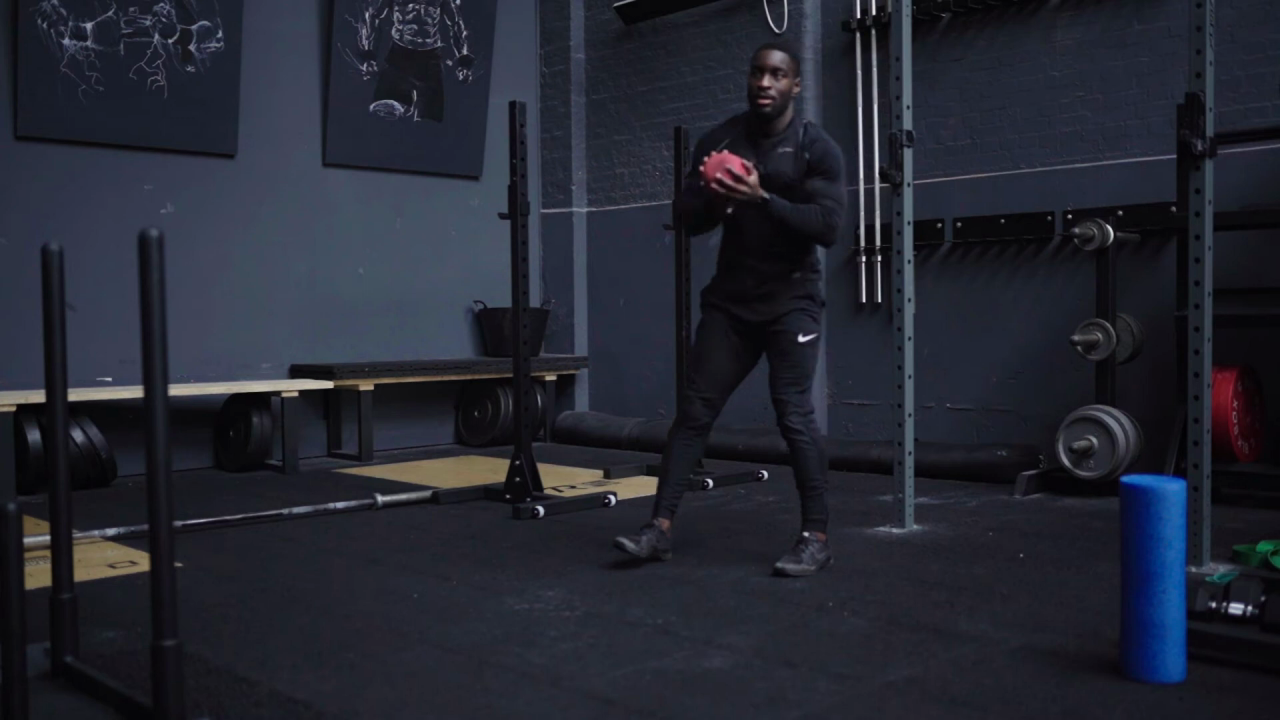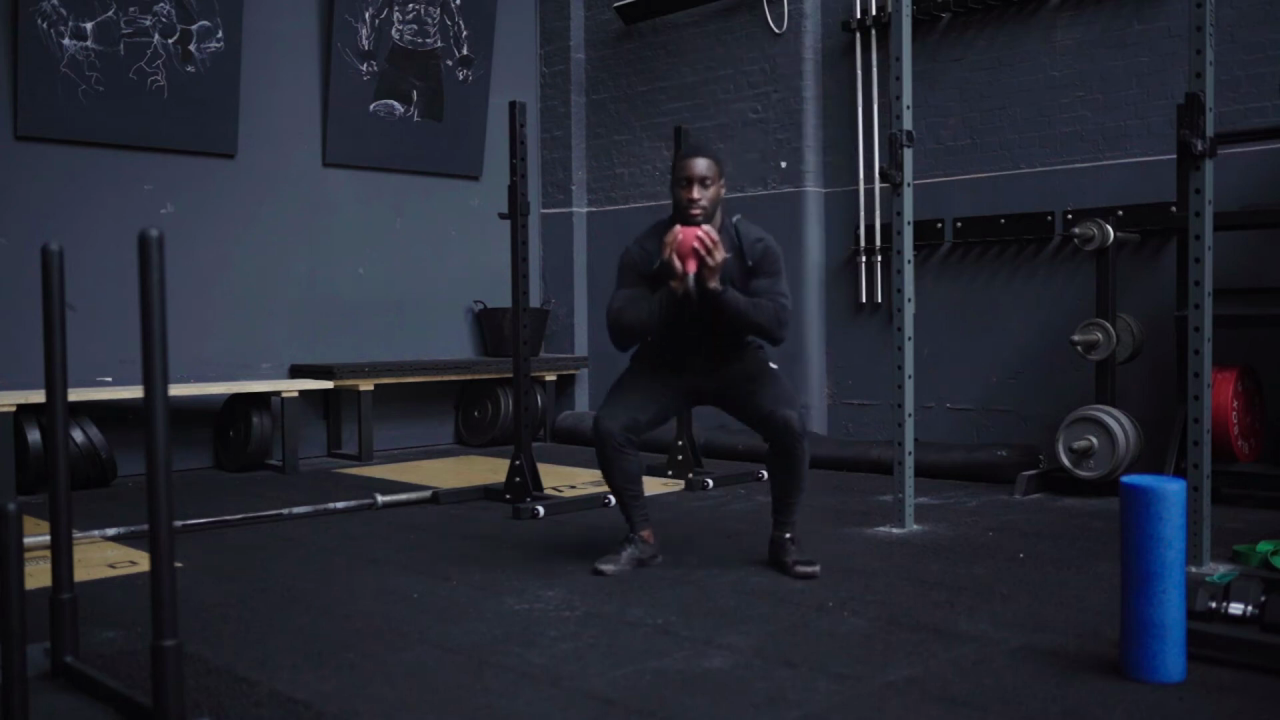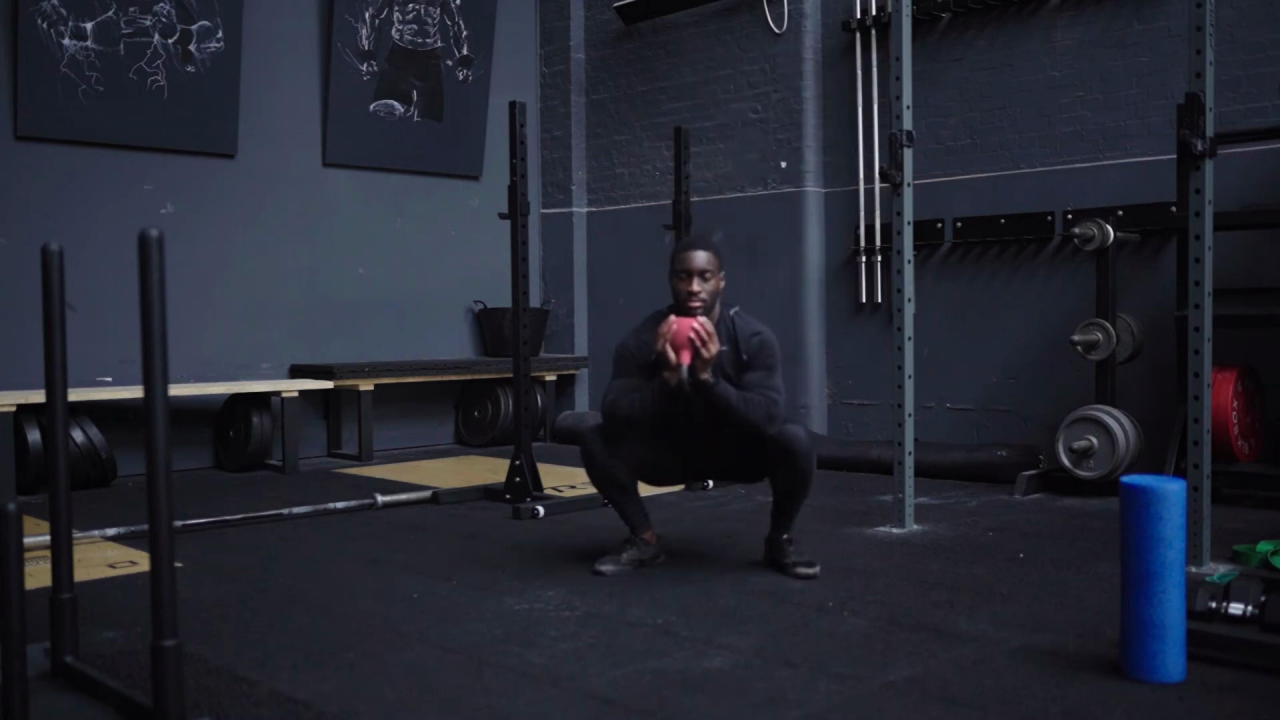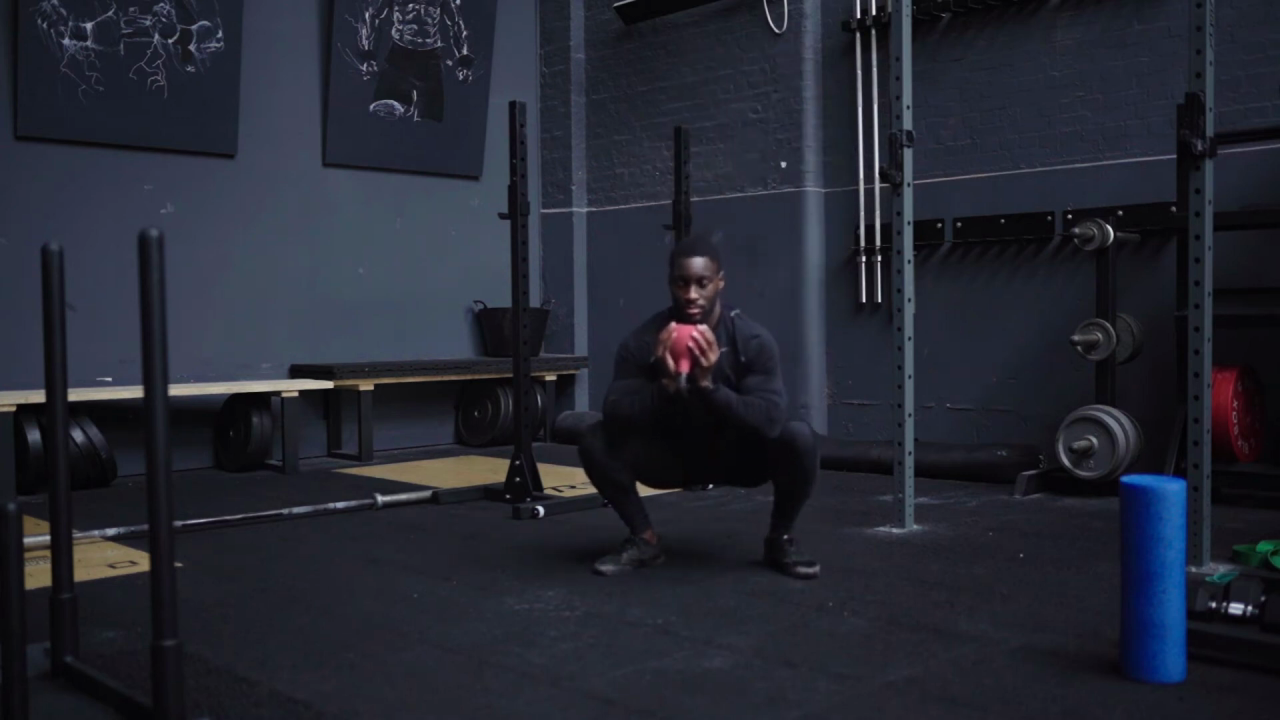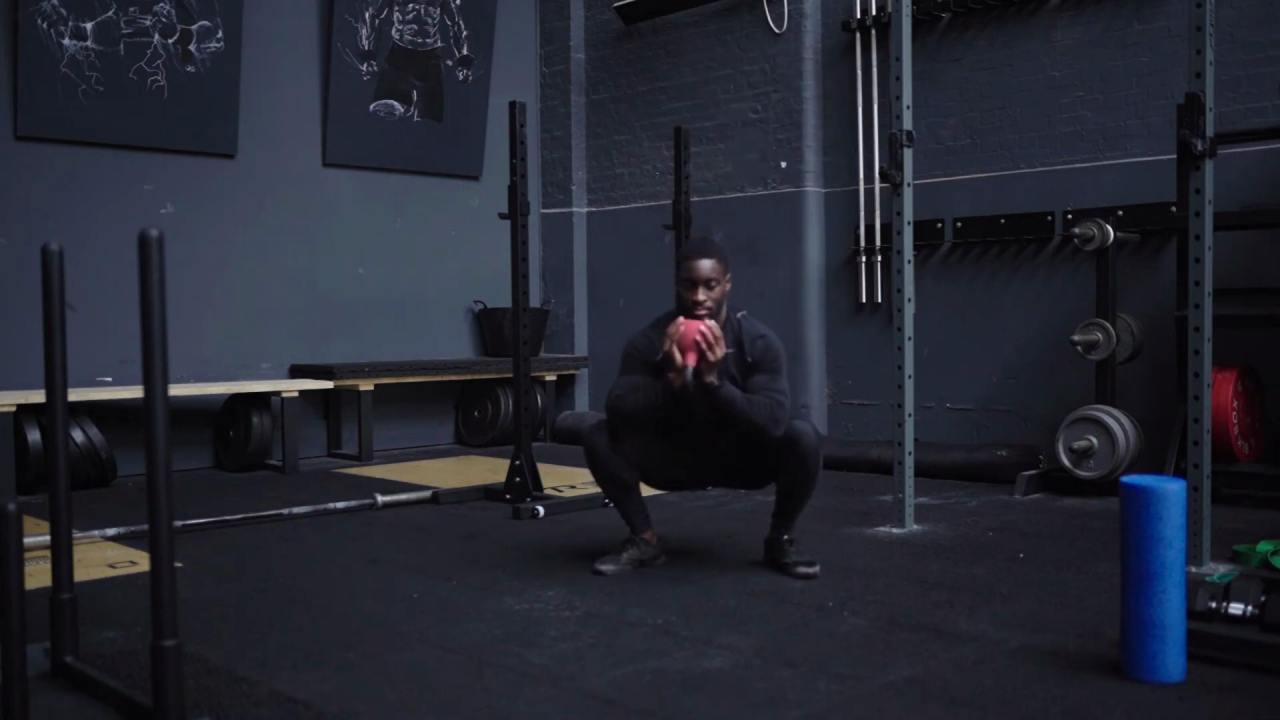
dt=1s
person 1, frame 1
left shoulder: (817, 147)
right shoulder: (718, 140)
left elbow: (827, 226)
right elbow: (688, 218)
left wrist: (763, 198)
right wrist: (708, 197)
left hip: (791, 301)
right hip: (729, 300)
left knee: (794, 416)
right knee: (695, 410)
left ankle: (816, 537)
right ankle: (660, 527)
person 1, frame 2
left shoulder: (755, 244)
right shoulder: (645, 249)
left elbow: (777, 326)
right elbow: (621, 332)
left wrist: (716, 287)
right wrist: (673, 289)
left hip: (736, 363)
right hip: (665, 367)
left knee: (789, 424)
right knee: (609, 427)
left ankle: (783, 539)
right ankle: (642, 538)
person 1, frame 3
left shoulder: (753, 337)
right shoulder: (641, 340)
left elbow: (768, 418)
right elbow: (615, 417)
left wrist: (708, 378)
right wrist: (667, 379)
left hip: (735, 450)
right hip: (671, 450)
left knee: (794, 441)
right knee: (597, 442)
left ankle: (780, 541)
right ankle: (644, 539)
person 1, frame 4
left shoulder: (753, 340)
right shoulder: (642, 342)
left elbow: (771, 420)
right elbow: (616, 417)
left wrist: (709, 384)
right wrist: (665, 386)
left hip: (736, 455)
right hip: (672, 455)
left knee: (799, 439)
right knee: (596, 441)
left ankle: (780, 541)
right ankle: (644, 540)
person 1, frame 5
left shoulder: (759, 341)
right shoulder: (648, 341)
left elbow: (775, 420)
right elbow: (619, 414)
left wrist: (714, 380)
right wrist: (671, 379)
left hip: (741, 458)
right hip: (677, 458)
left knee: (803, 438)
right knee: (600, 438)
left ankle: (780, 541)
right ankle: (643, 540)
